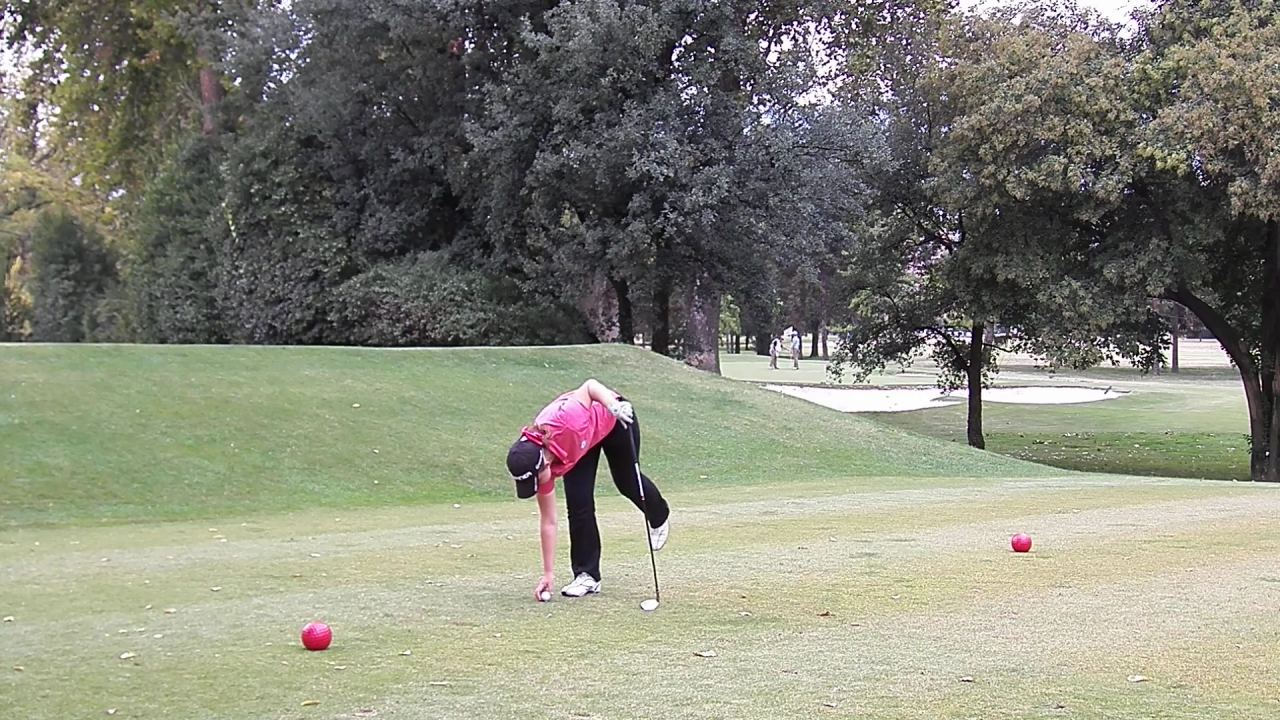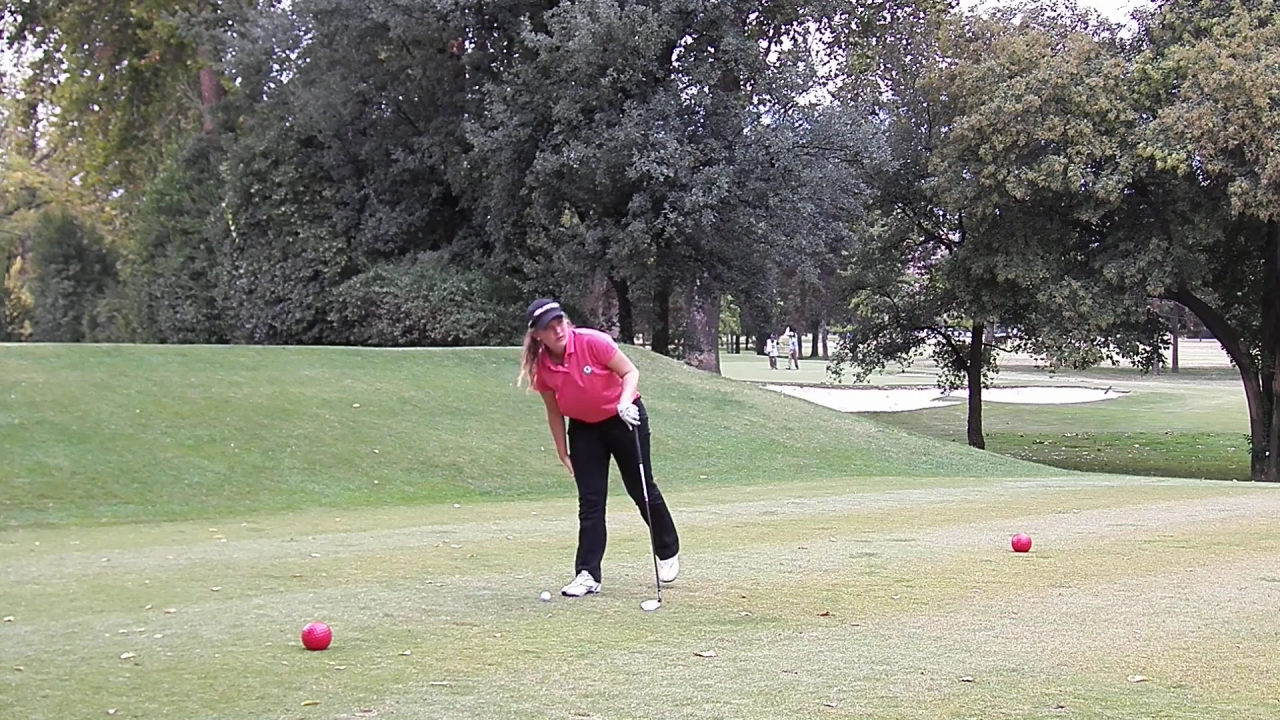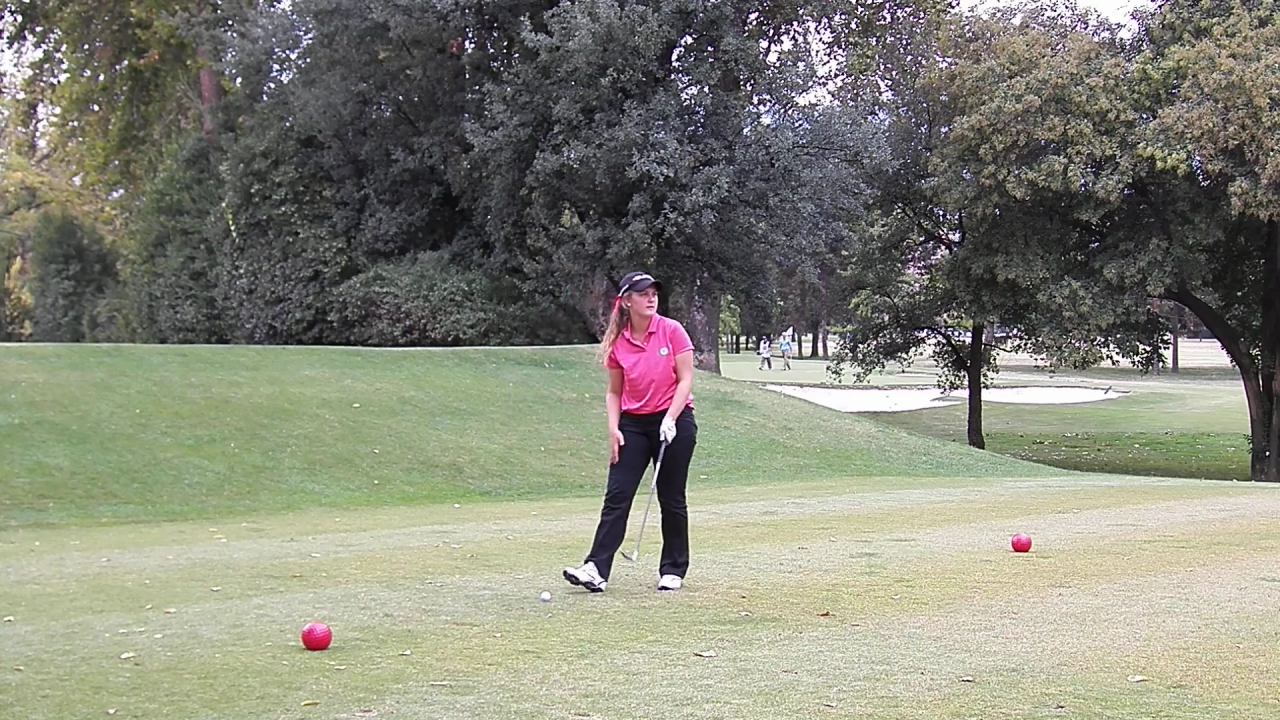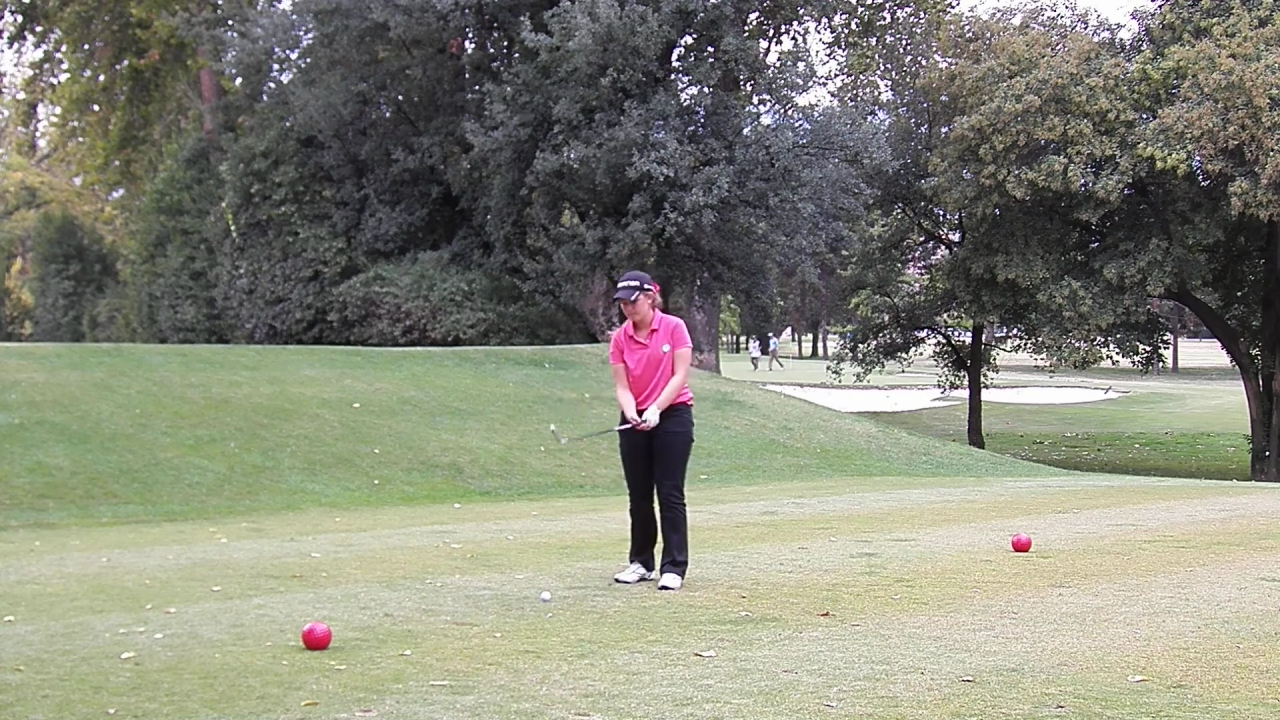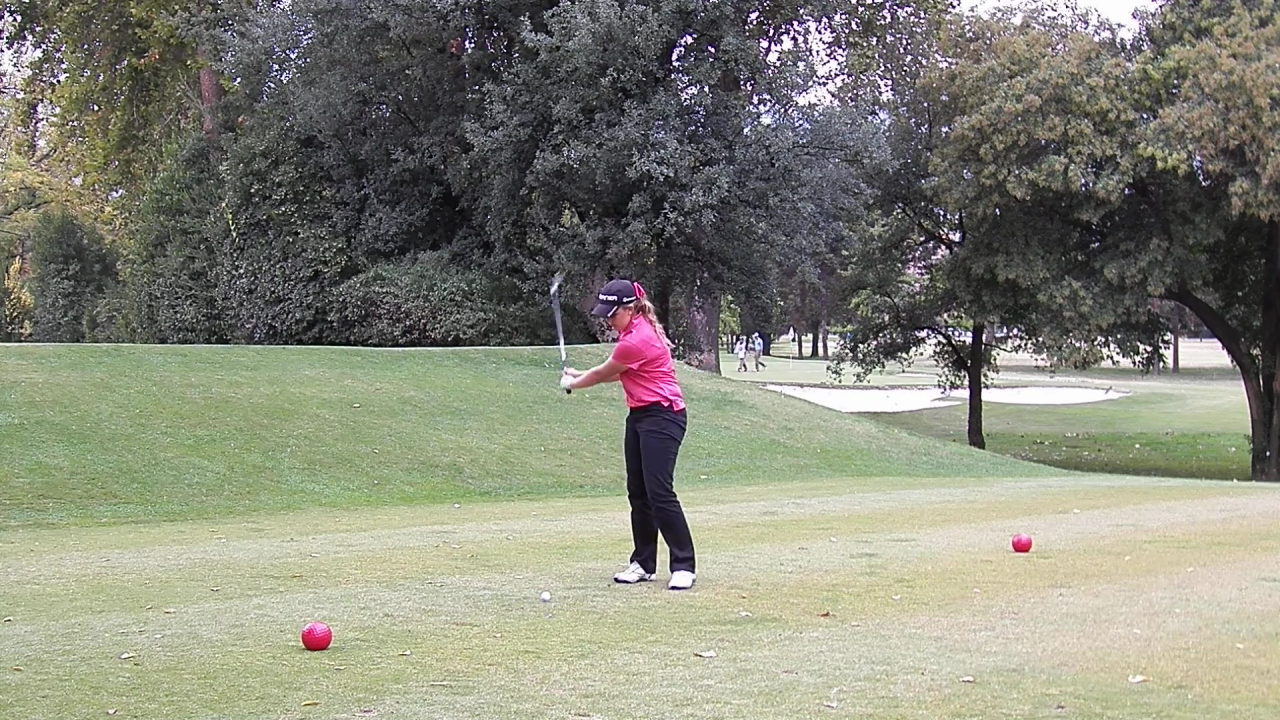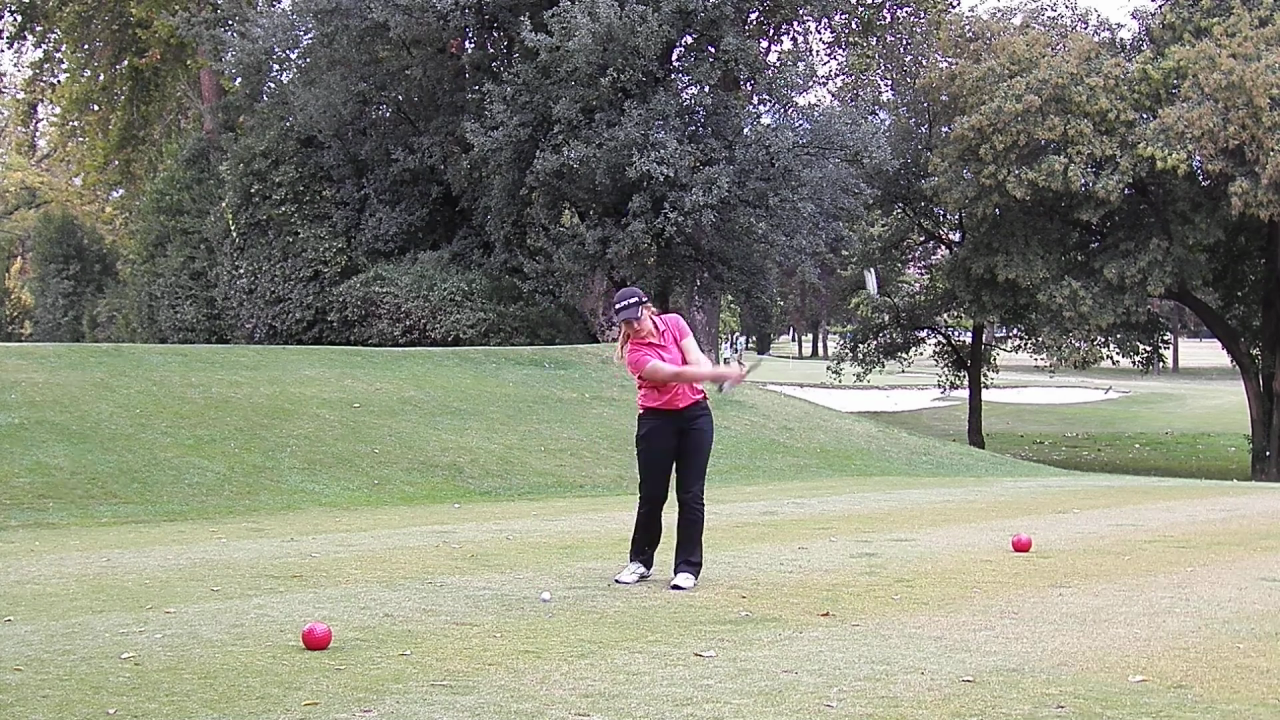
dt=0.7s
person 1, frame 1
left shoulder: (564, 423)
right shoulder: (537, 465)
left elbow: (589, 385)
right elbow: (548, 522)
left wrist: (614, 405)
right wrist: (548, 572)
left hip: (615, 422)
right hip: (579, 445)
left knee: (628, 482)
right knee: (578, 505)
left ankle: (659, 517)
right ankle: (587, 574)
person 1, frame 2
left shoulder: (593, 342)
right shoulder: (540, 369)
left elbow: (630, 373)
right elbow: (554, 413)
left wrist: (624, 402)
right wrist: (563, 453)
left hip: (622, 419)
right hip: (584, 430)
left knee: (641, 488)
right knee: (590, 501)
left ankle: (668, 551)
right ankle: (588, 574)
person 1, frame 3
left shoulder: (672, 330)
right shoulder: (616, 342)
left elbow: (686, 380)
right elbow: (614, 392)
left wrist: (670, 420)
right wrist: (613, 428)
left hip: (673, 423)
right hip: (633, 424)
left knee: (671, 499)
right knee: (617, 495)
left ankle: (674, 569)
right ankle: (596, 569)
person 1, frame 4
left shoulder: (674, 327)
right shoulder: (619, 339)
left elbow: (680, 376)
right elbow: (622, 387)
left wrist: (654, 411)
right wrist: (633, 417)
left hip: (672, 417)
right hip: (635, 421)
left knee: (670, 494)
right knee: (639, 495)
left ankle: (673, 567)
right ankle: (641, 562)
person 1, frame 5
left shoulder: (637, 340)
right shoulder: (633, 331)
left elbow: (605, 372)
right elbow: (614, 372)
left wrist: (575, 383)
right wrist: (582, 376)
left hip: (662, 417)
right hip: (640, 416)
left knee: (659, 492)
right knee: (638, 492)
left ankle: (684, 565)
right ankle: (643, 563)
person 1, frame 6
left shoulder: (672, 323)
right shoulder: (633, 352)
left elbow: (695, 357)
right elbow: (674, 373)
left wrist: (718, 373)
right wrist: (717, 373)
left hip: (695, 415)
right hip: (656, 422)
left knee: (691, 495)
right knee: (651, 495)
left ankle: (687, 567)
right ankle: (640, 561)
